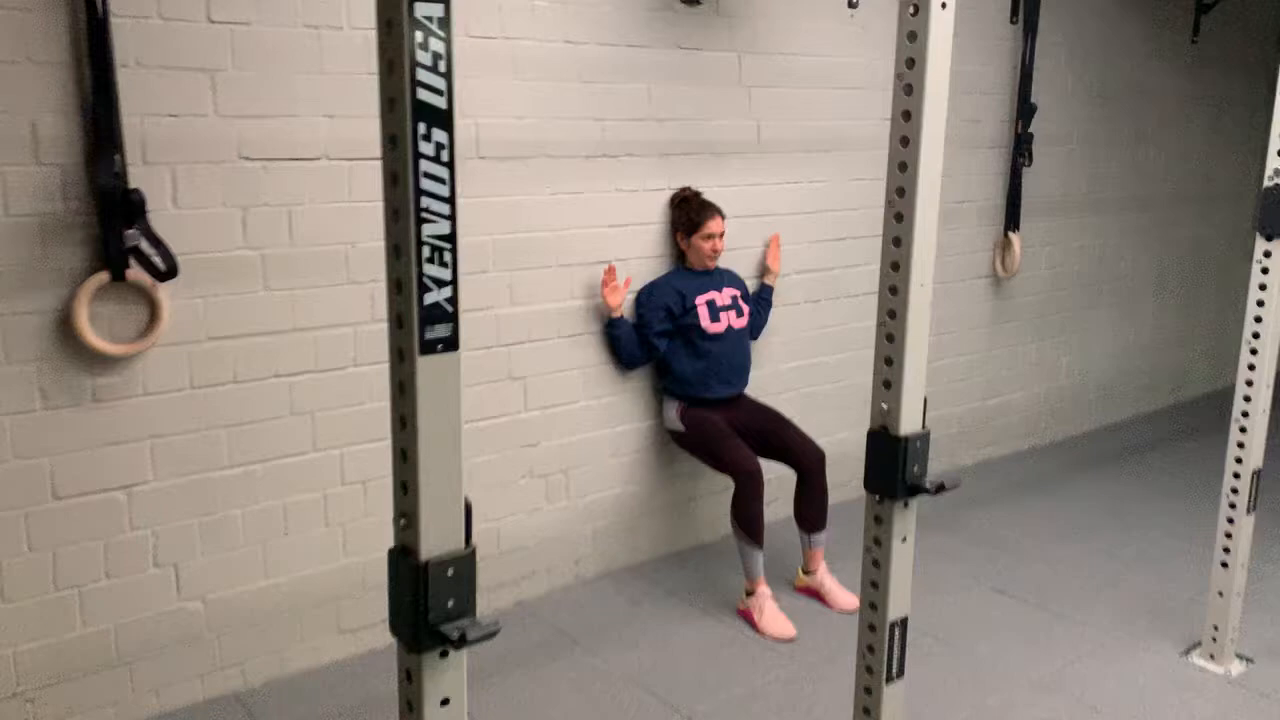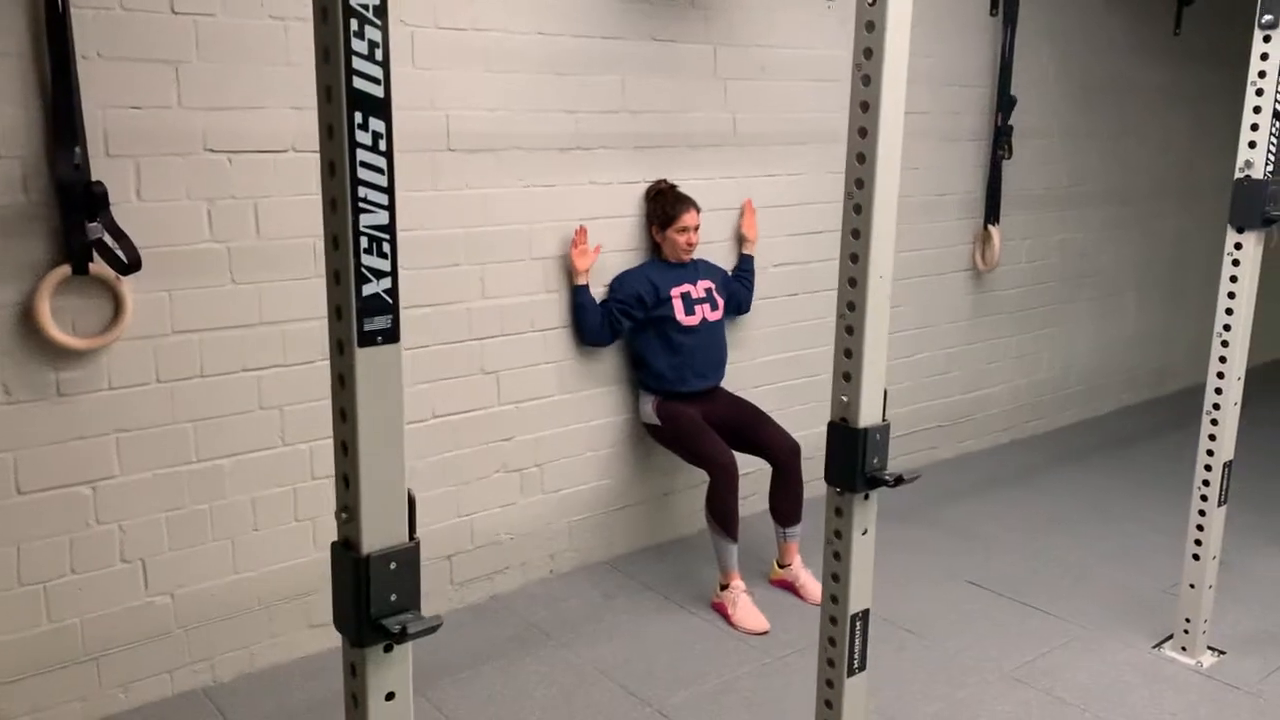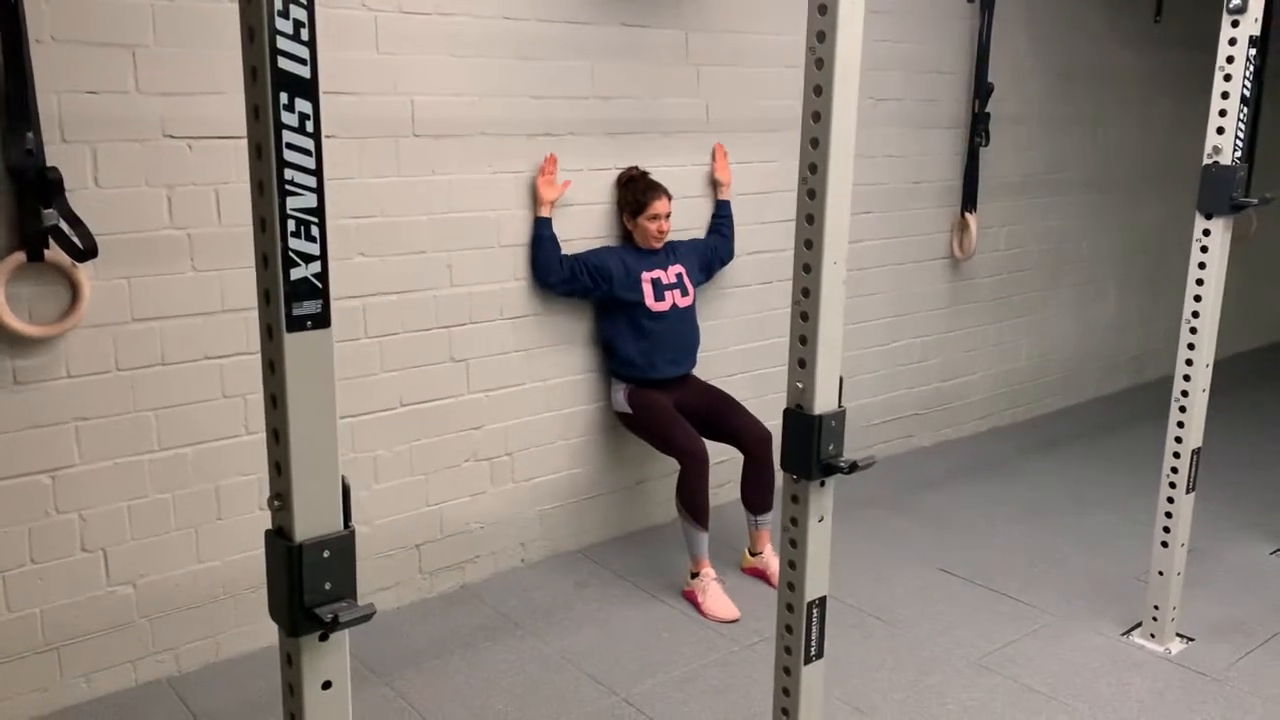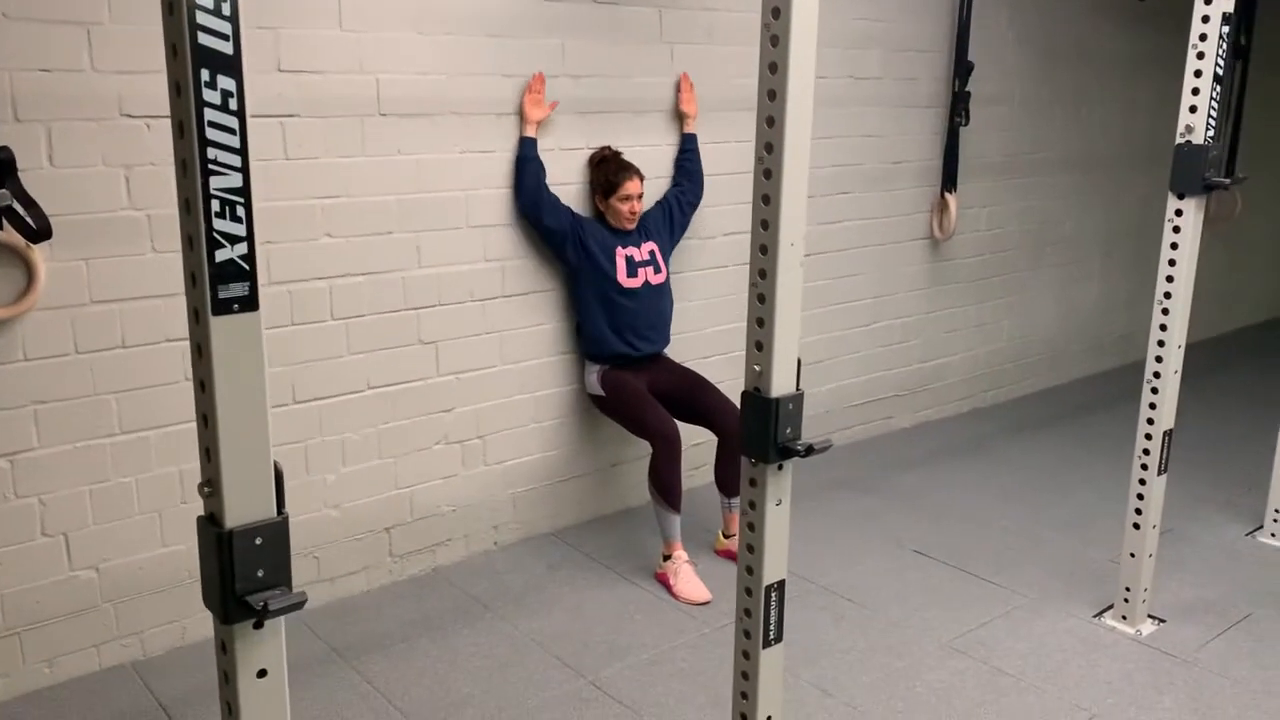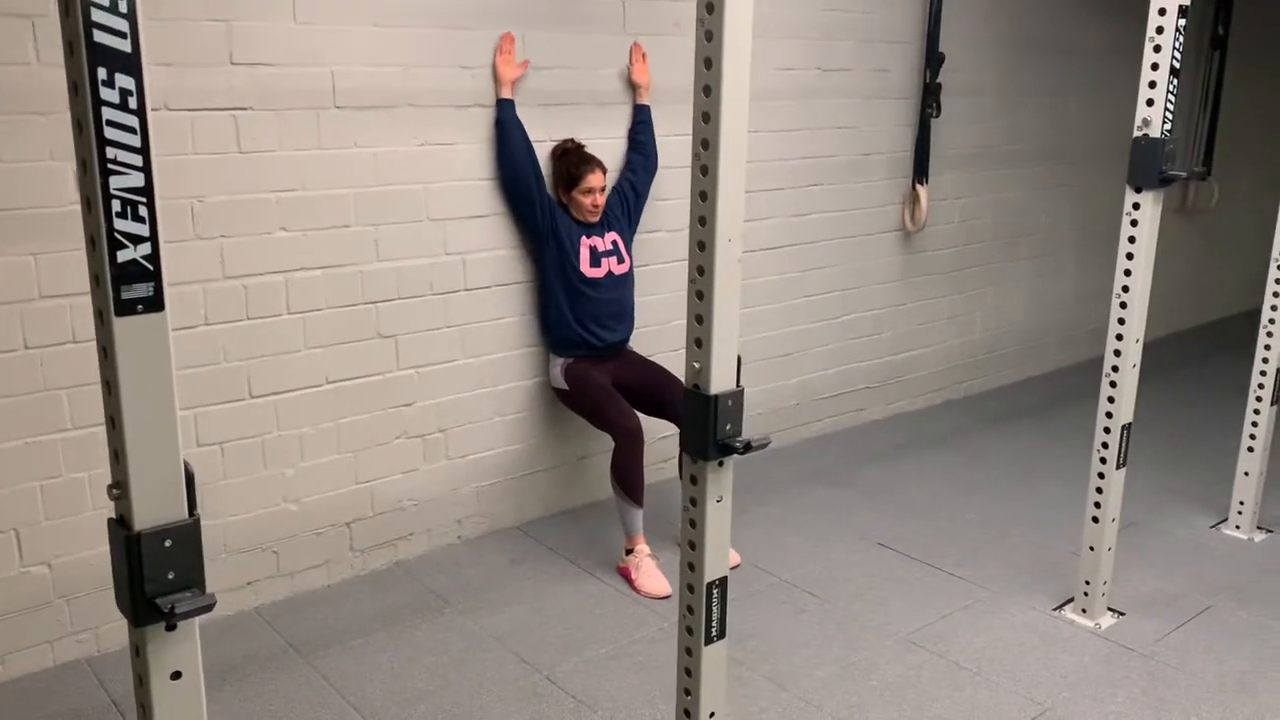
dt=0.7s
person 1, frame 1
left shoulder: (731, 281)
right shoulder: (664, 292)
right elbow: (635, 355)
left wrist: (769, 278)
right wrist: (616, 314)
left hip: (737, 403)
right hip: (691, 411)
left knee: (811, 457)
right knee: (748, 471)
left ankle: (814, 571)
right ankle: (756, 595)
person 1, frame 2
left shoulder: (709, 272)
right shoulder: (640, 283)
left elbow: (740, 302)
right elbow: (597, 331)
left wrist: (747, 246)
right wrist: (580, 279)
left hip: (713, 396)
right hip: (666, 405)
left knee: (786, 450)
right knee: (722, 465)
left ankle: (788, 564)
right ankle: (730, 589)
person 1, frame 3
left shoulder: (684, 255)
right shoulder: (611, 264)
left elbow: (722, 247)
right elbow: (552, 273)
left wrist: (723, 192)
right wrist: (544, 210)
left hip: (686, 383)
right hip: (638, 392)
left knee: (758, 439)
right knee: (693, 453)
left ankle: (760, 552)
right ankle: (701, 577)
person 1, frame 4
left shoulder: (657, 226)
right shoulder: (583, 238)
left elbow: (689, 187)
right elbow: (533, 201)
left wrist: (688, 124)
right wrist: (530, 129)
left hip: (659, 364)
right hip: (610, 373)
left knee: (732, 421)
right knee: (665, 435)
left ankle: (732, 534)
right ankle: (673, 559)
person 1, frame 5
left shoulder: (619, 214)
right shoulder: (550, 226)
left elbow: (643, 159)
right elbow: (517, 166)
left wrist: (641, 94)
right wrist: (506, 92)
left hip: (623, 356)
right hip: (575, 365)
right knee: (628, 429)
right ankle: (636, 553)
